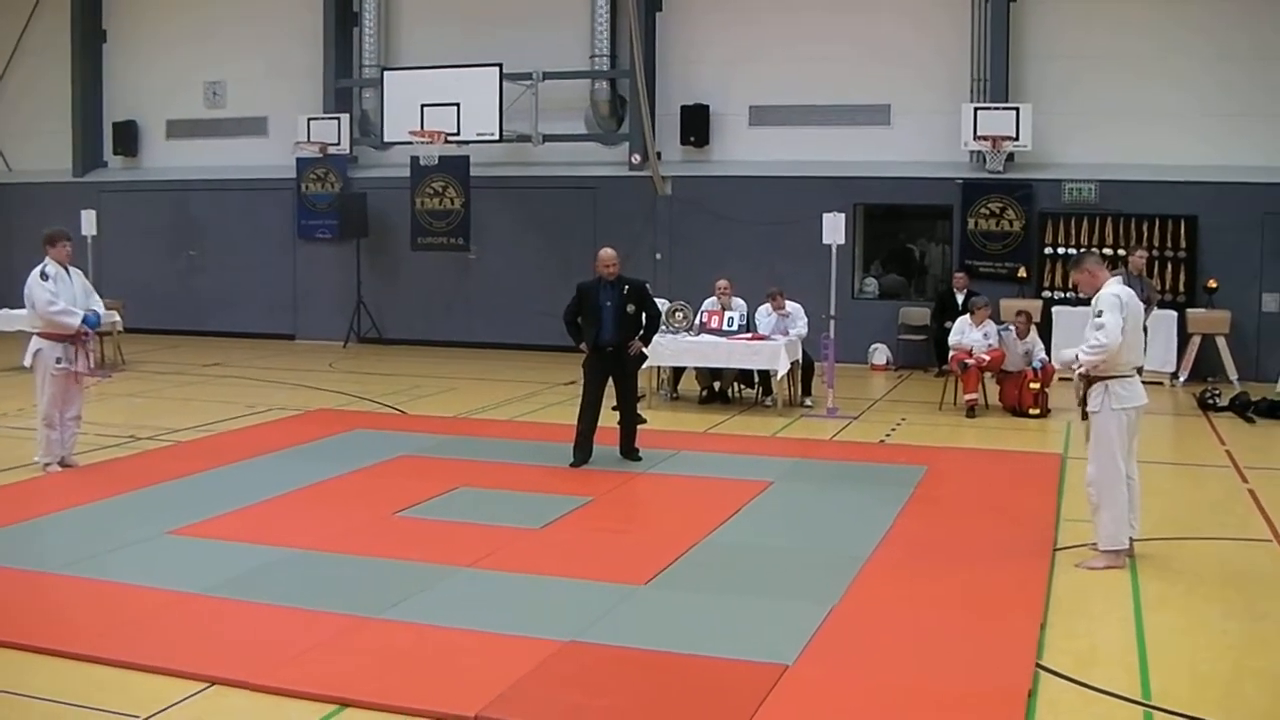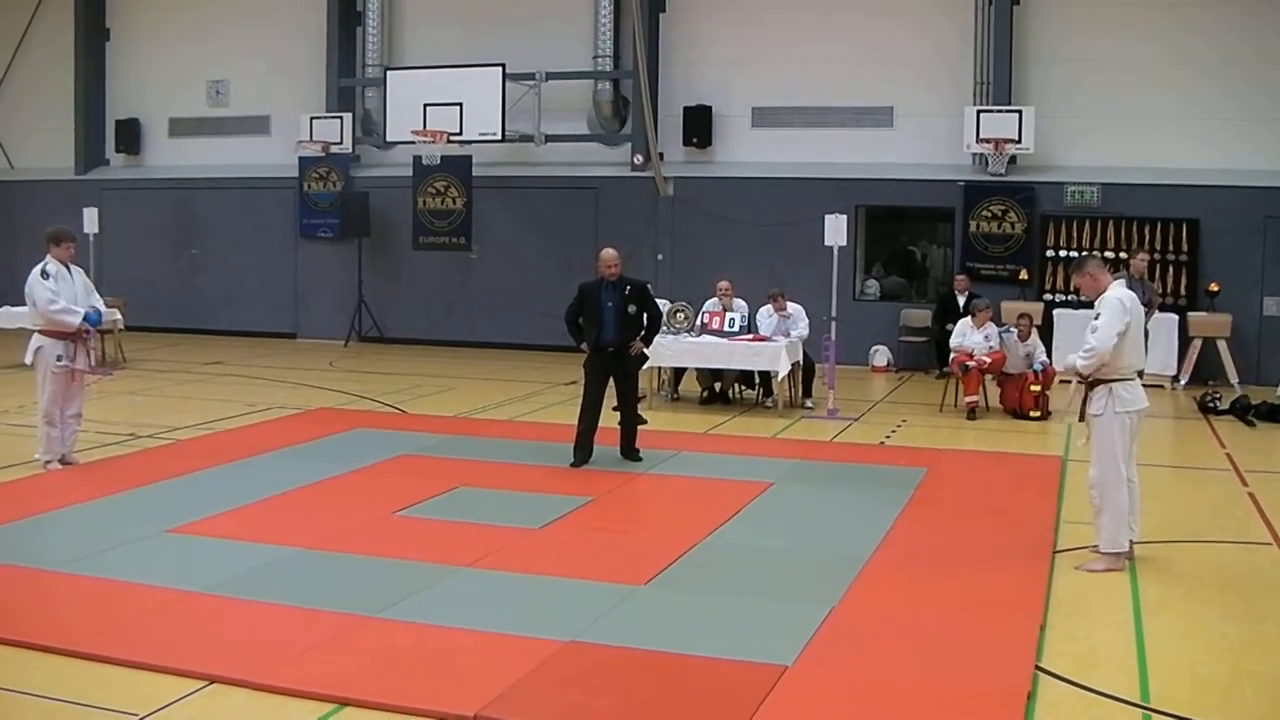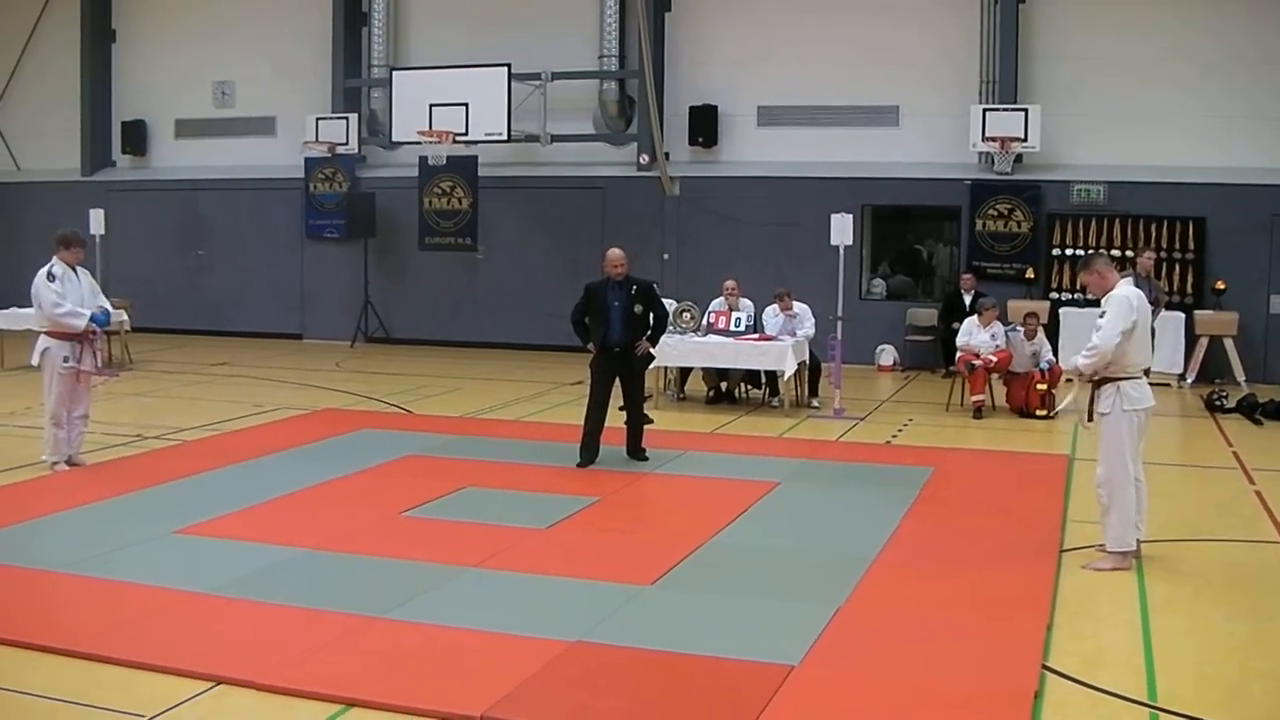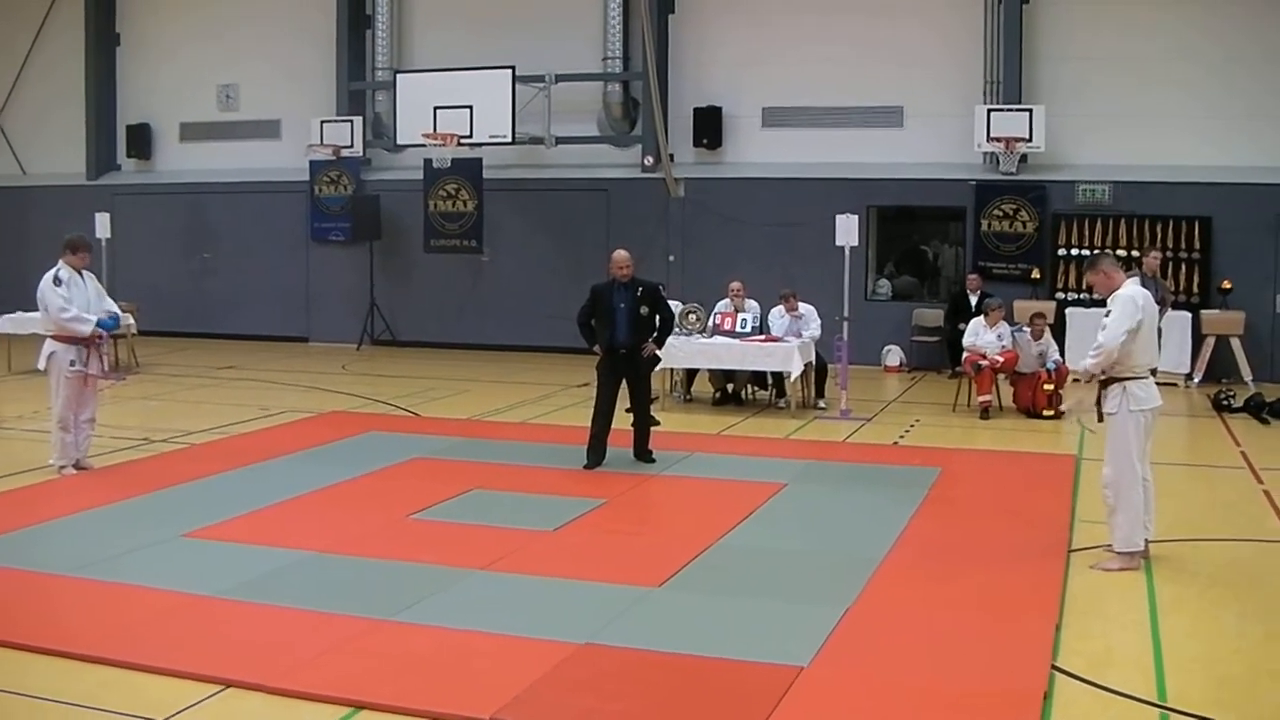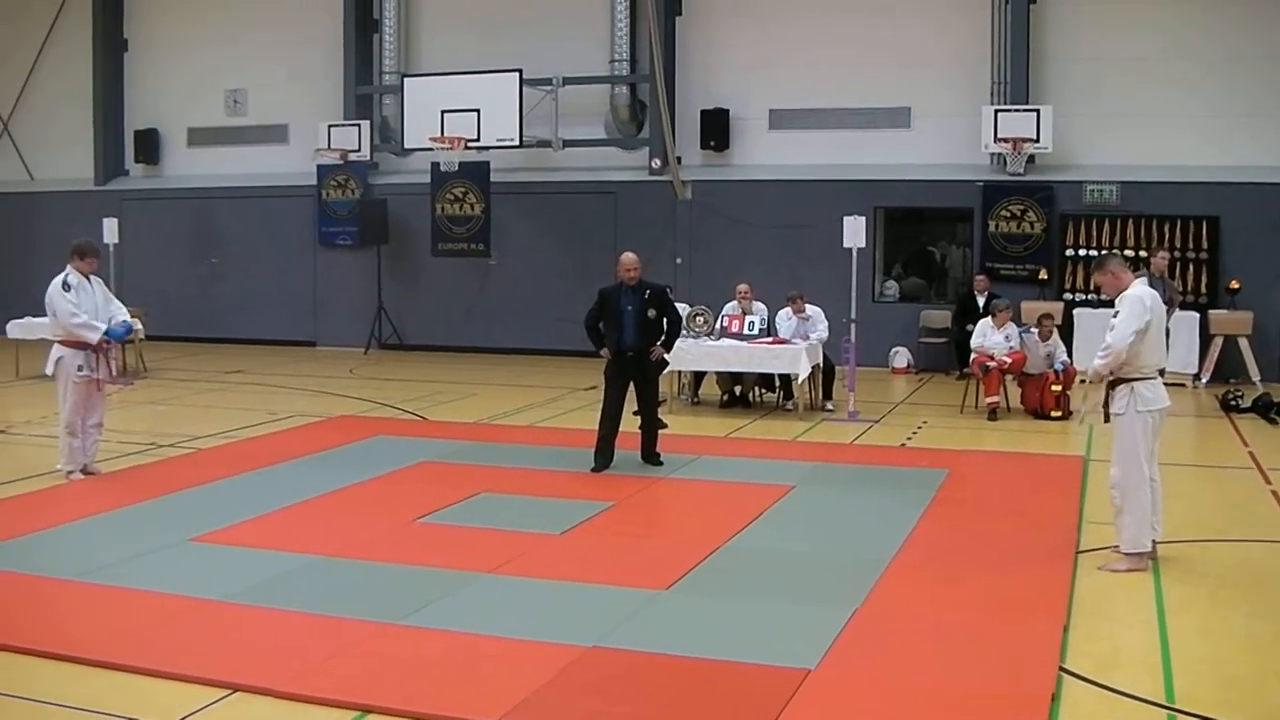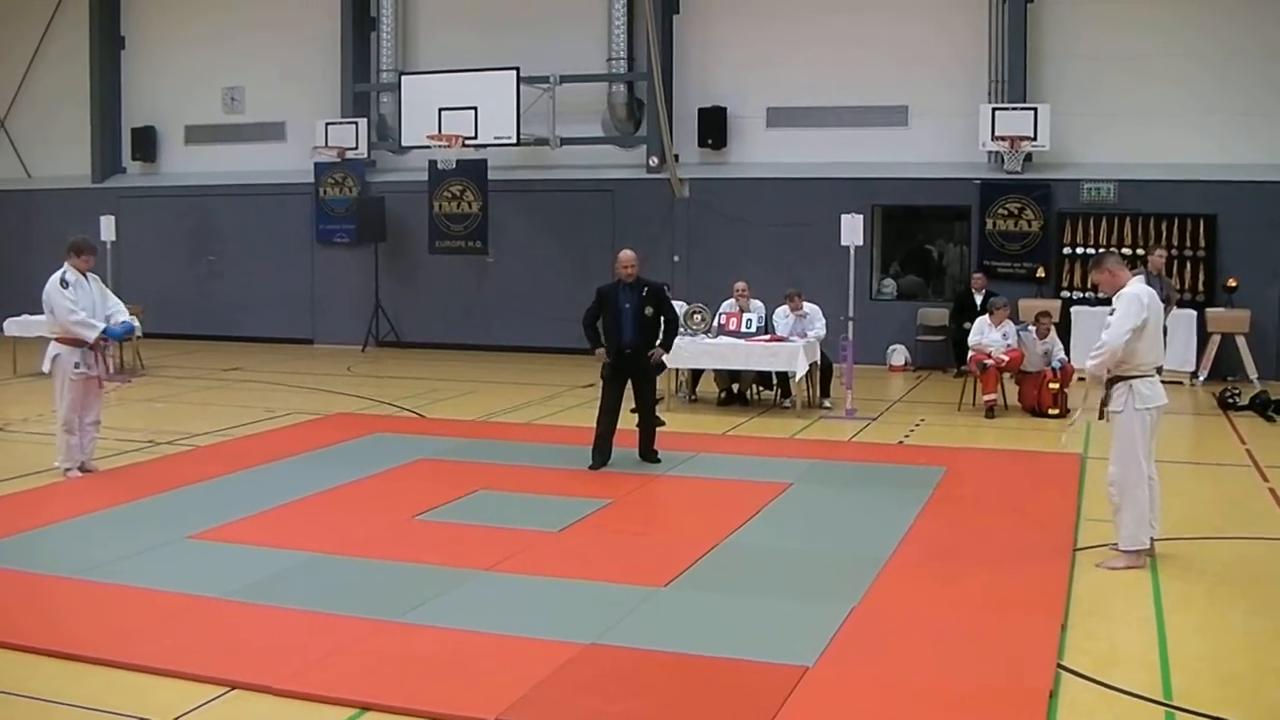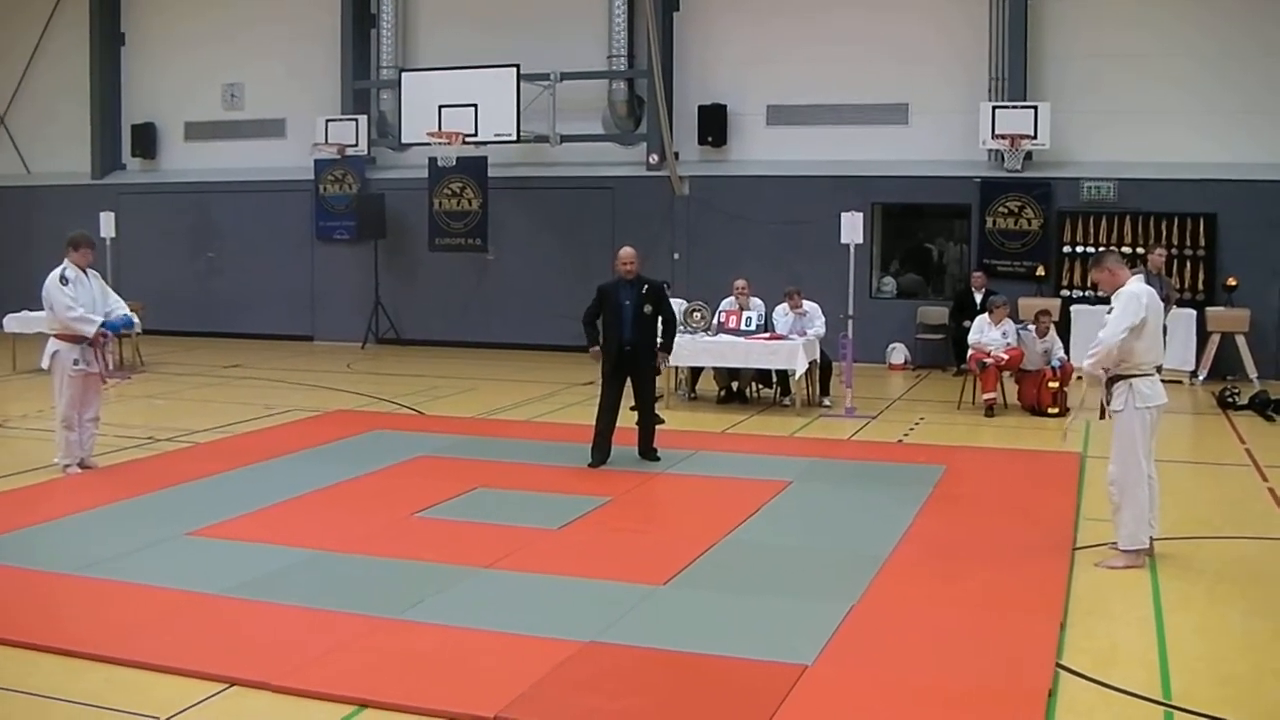
dt=0.1s
person 1, frame 1
left shoulder: (1109, 297)
right shoulder: (1126, 294)
left elbow: (1106, 343)
left wrist: (1074, 357)
right wrist: (1090, 364)
left hip: (1112, 393)
right hip: (1124, 388)
left knee: (1105, 471)
right knee: (1122, 468)
left ankle: (1113, 549)
right ankle: (1122, 538)
person 1, frame 2
left shoulder: (1112, 301)
right shoulder: (1127, 297)
left elbow: (1100, 347)
left wrist: (1076, 363)
right wrist: (1090, 368)
left hip: (1114, 396)
right hip: (1126, 391)
left knee: (1107, 474)
right knee: (1122, 470)
left ankle: (1113, 552)
right ankle: (1122, 541)
person 1, frame 3
left shoulder: (1119, 299)
right shoulder: (1134, 296)
left elbow: (1103, 345)
left wrist: (1079, 364)
right wrist: (1092, 365)
left hip: (1121, 395)
right hip: (1131, 390)
left knee: (1114, 473)
right knee: (1129, 469)
left ankle: (1120, 551)
right ankle: (1129, 539)
person 1, frame 4
left shoulder: (1125, 299)
right shoulder: (1140, 296)
left elbow: (1108, 344)
left wrist: (1090, 366)
right wrist: (1101, 366)
left hip: (1127, 394)
right hip: (1139, 390)
left knee: (1121, 473)
right knee: (1136, 469)
left ankle: (1128, 551)
right ankle: (1137, 539)
person 1, frame 5
left shoulder: (1134, 299)
right shoulder: (1148, 296)
left elbow: (1116, 344)
left wrist: (1097, 369)
right wrist: (1110, 368)
left hip: (1135, 395)
right hip: (1145, 390)
left knee: (1128, 474)
right knee: (1144, 470)
left ankle: (1135, 552)
right ankle: (1145, 540)
person 1, frame 6
left shoulder: (1131, 297)
right shoulder: (1145, 293)
left elbow: (1112, 342)
left wrist: (1092, 369)
right wrist: (1108, 367)
left hip: (1133, 392)
right hip: (1143, 388)
left knee: (1126, 471)
right knee: (1141, 467)
left ankle: (1133, 550)
right ankle: (1143, 538)
person 1, frame 7
left shoulder: (1130, 295)
right shoulder: (1146, 293)
left elbow: (1109, 340)
left wrist: (1091, 367)
right wrist: (1111, 365)
left hip: (1133, 392)
right hip: (1143, 386)
left knee: (1126, 470)
right knee: (1141, 466)
left ankle: (1132, 549)
right ankle: (1142, 537)
person 2, frame 1
left shoulder: (76, 275)
right shoulder: (42, 275)
left elbow: (94, 299)
right elbow: (49, 307)
left wrist: (94, 314)
right wrist: (82, 317)
left hip: (74, 347)
right hip: (50, 348)
left knee: (73, 406)
right knee: (50, 406)
left ankle: (65, 453)
right ankle: (49, 458)
person 2, frame 2
left shoulder: (77, 273)
right shoulder: (42, 273)
left elbow: (93, 298)
right elbow: (50, 306)
left wrist: (95, 312)
right wrist: (83, 315)
left hip: (75, 345)
right hip: (51, 345)
left knee: (73, 403)
right knee: (50, 404)
left ankle: (66, 451)
right ankle: (49, 455)
person 2, frame 3
left shoulder: (83, 275)
right shoulder: (48, 275)
left elbow: (98, 298)
right elbow: (56, 309)
left wrist: (103, 312)
right wrist: (90, 317)
left hip: (81, 346)
right hip: (57, 347)
left knee: (80, 404)
right knee: (57, 405)
left ankle: (72, 452)
right ankle: (56, 456)
person 2, frame 4
left shoulder: (88, 278)
right shoulder: (54, 279)
left elbow: (105, 302)
right elbow: (62, 314)
left wrist: (112, 316)
right wrist: (97, 322)
left hip: (87, 350)
right hip: (63, 350)
left knee: (87, 408)
right knee: (64, 409)
left ankle: (80, 455)
right ankle: (63, 460)
person 2, frame 5
left shoulder: (96, 283)
right shoulder: (62, 284)
left elbow: (112, 306)
right elbow: (73, 320)
left wrist: (124, 323)
right wrist: (106, 331)
left hip: (94, 355)
right hip: (71, 355)
left knee: (94, 413)
right knee: (72, 414)
left ankle: (87, 461)
right ankle: (72, 465)
person 2, frame 6
left shoulder: (92, 280)
right shoulder: (59, 282)
left elbow: (110, 304)
right elbow: (71, 317)
left wrist: (125, 322)
right wrist: (105, 330)
left hip: (91, 353)
right hip: (68, 353)
left knee: (91, 411)
right knee: (69, 412)
left ankle: (85, 458)
right ankle: (69, 463)
person 2, frame 7
left shoulder: (93, 277)
right shoulder: (59, 277)
left elbow: (110, 300)
right elbow: (69, 313)
left wrist: (123, 316)
right wrist: (104, 323)
left hip: (90, 349)
right hip: (67, 349)
left knee: (90, 407)
right knee: (68, 408)
left ankle: (84, 455)
right ankle: (68, 459)
person 3, frame 1
left shoulder: (636, 287)
right shoulder: (585, 289)
left elbow: (654, 314)
right elbow: (569, 316)
left wrist: (644, 340)
right wrist: (580, 341)
left hip: (625, 354)
right hip: (596, 355)
left knee: (628, 406)
right knee: (589, 405)
left ankle: (628, 448)
right ankle: (582, 452)
person 3, frame 2
left shoulder: (637, 288)
right shoulder: (587, 289)
left elbow: (655, 315)
right elbow: (570, 316)
left wrist: (645, 341)
right wrist: (581, 341)
left hip: (626, 355)
right hip: (597, 355)
left knee: (629, 406)
right knee: (590, 405)
left ankle: (629, 449)
right ankle: (582, 452)
person 3, frame 3
left shoulder: (644, 288)
right shoulder: (593, 289)
left elbow: (662, 315)
right elbow: (576, 316)
left wrist: (651, 340)
right wrist: (588, 341)
left hip: (632, 355)
right hip: (604, 355)
left knee: (635, 406)
right knee: (596, 406)
left ankle: (635, 449)
right ankle: (588, 452)
person 3, frame 4
left shoulder: (649, 290)
right shoulder: (599, 291)
left elbow: (668, 317)
right elbow: (583, 318)
left wrist: (657, 342)
right wrist: (594, 343)
left hip: (638, 357)
right hip: (610, 357)
left knee: (642, 407)
right knee: (602, 408)
left ankle: (642, 450)
right ankle: (595, 454)
person 3, frame 5
left shoulder: (657, 293)
right shoulder: (607, 294)
left elbow: (675, 320)
right elbow: (590, 322)
left wrist: (665, 346)
right wrist: (601, 346)
left hip: (647, 360)
right hip: (617, 361)
left knee: (649, 410)
right knee: (610, 411)
left ankle: (649, 453)
right ankle: (603, 457)
person 3, frame 6
left shoulder: (654, 290)
right shoulder: (605, 292)
left elbow: (672, 319)
right elbow: (588, 321)
left wrist: (664, 347)
right wrist: (597, 346)
left hip: (644, 358)
right hip: (615, 359)
left knee: (647, 408)
right knee: (608, 408)
left ankle: (647, 451)
right ankle: (601, 454)
person 3, frame 7
left shoulder: (654, 289)
right shoulder: (605, 290)
left elbow: (669, 320)
right elbow: (589, 317)
left wrist: (665, 349)
right wrist: (594, 343)
left hip: (643, 356)
right hip: (614, 356)
left knee: (646, 405)
right knee: (607, 406)
left ankle: (647, 449)
right ankle: (600, 452)
